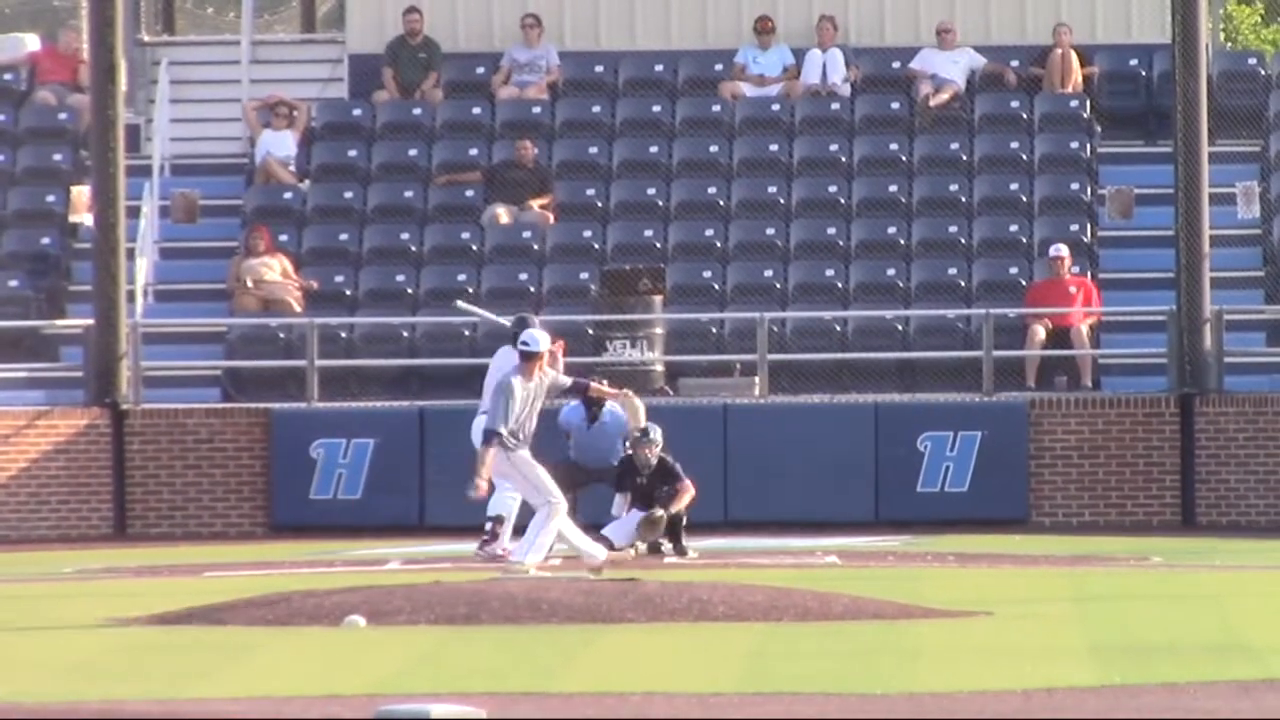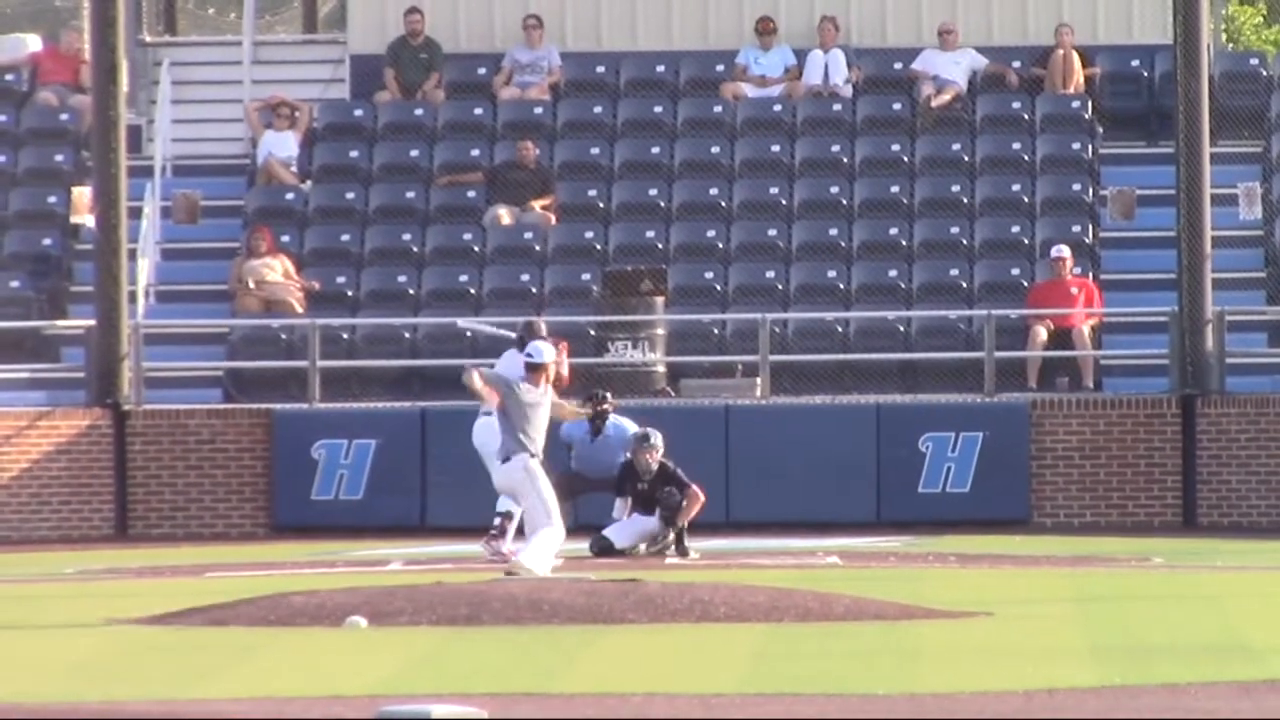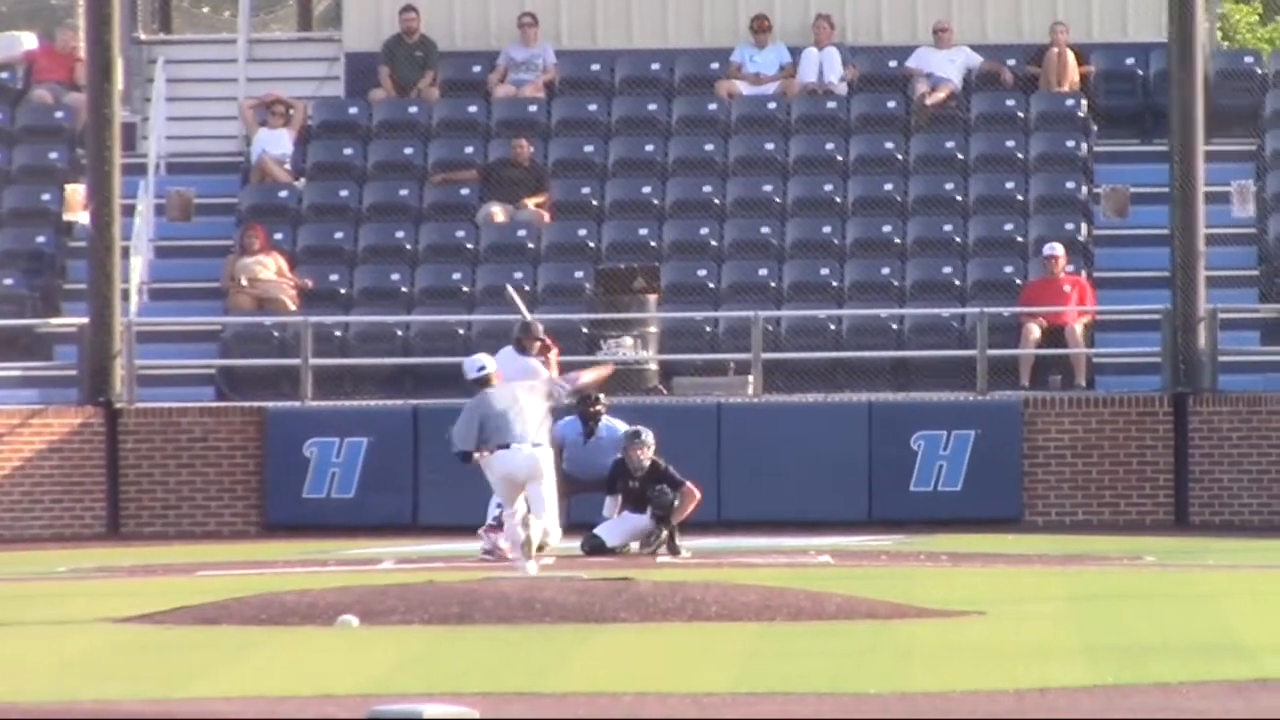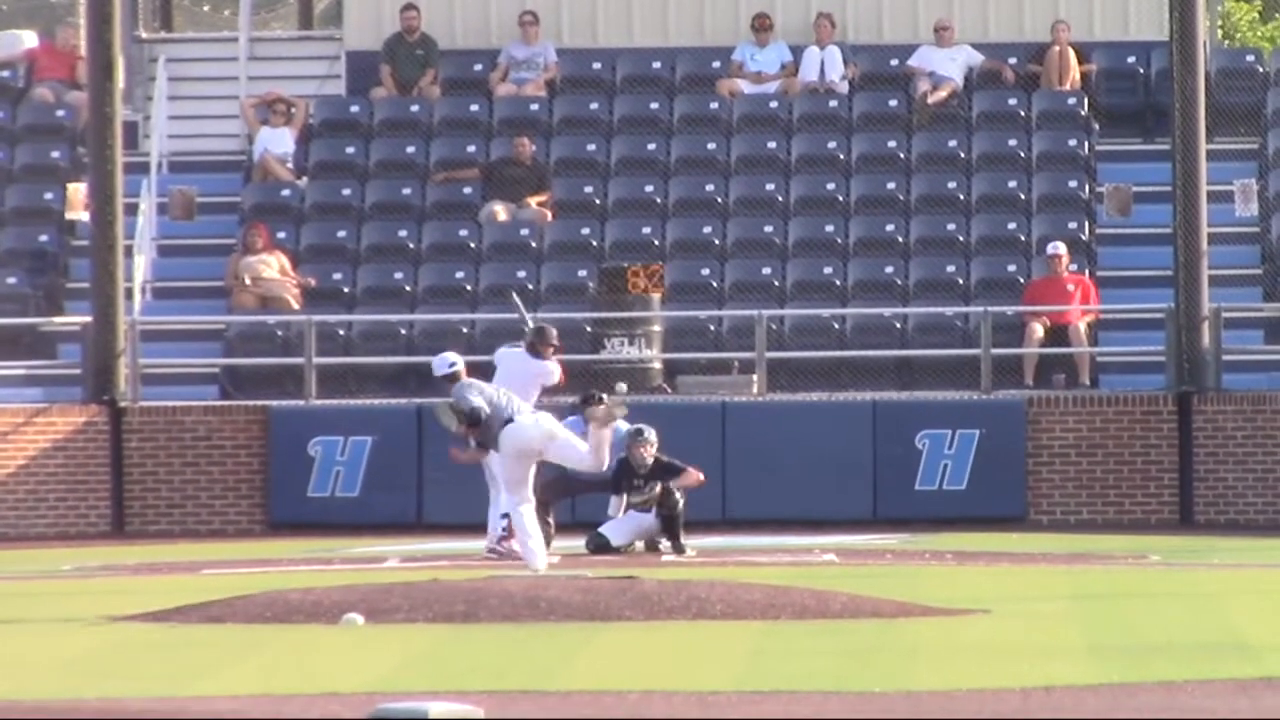
dt=0.2s
person 1, frame 1
left shoulder: (505, 353)
left wrist: (554, 353)
right wrist: (558, 356)
left hip: (483, 426)
left knee: (508, 487)
left ankle: (495, 542)
person 1, frame 2
left shoulder: (509, 355)
right elbow: (561, 379)
left wrist: (557, 354)
right wrist: (561, 358)
left hip: (483, 427)
right hip: (499, 427)
left ankle: (500, 544)
right ankle: (497, 536)
person 1, frame 3
left shoulder: (504, 353)
right shoulder: (531, 366)
right elbow: (552, 380)
left wrist: (543, 356)
right wrist: (552, 359)
left ankle: (492, 544)
right ankle: (495, 527)
person 1, frame 4
left shoulder: (509, 354)
right shoulder: (546, 367)
right elbow: (558, 375)
left wrist: (523, 346)
right wrist: (552, 360)
left knee: (499, 487)
left ankle: (494, 540)
person 2, frame 1
left shoulder: (542, 377)
right shoulder: (511, 385)
left elbow: (575, 384)
right elbow: (492, 433)
left wrist: (616, 394)
right wrist: (481, 475)
left hip: (514, 455)
right hip: (507, 455)
right knee: (554, 505)
left ankle: (596, 555)
right ankle: (521, 561)
person 2, frame 2
right shoulder: (515, 387)
right elbow: (471, 374)
left wrist: (567, 410)
right wrist: (483, 391)
left hip: (508, 472)
right hip: (521, 466)
right knee: (553, 530)
right ankle: (523, 563)
person 2, frame 3
left shoulder: (471, 408)
right shoulder: (533, 388)
left elbow: (464, 454)
right elbow: (569, 383)
left wrist: (480, 456)
right wrist: (597, 372)
left hip: (500, 462)
right hip: (536, 456)
left knee: (513, 513)
right knee: (545, 516)
left ankle: (526, 567)
right ankle: (533, 532)
person 2, frame 4
left shoulder: (462, 393)
right shoulder: (485, 388)
left elbow: (479, 416)
left wrist: (468, 430)
right wrist: (467, 454)
left hip: (515, 436)
right hip: (540, 423)
left knee: (520, 505)
right knee: (596, 462)
right ankle: (599, 421)
